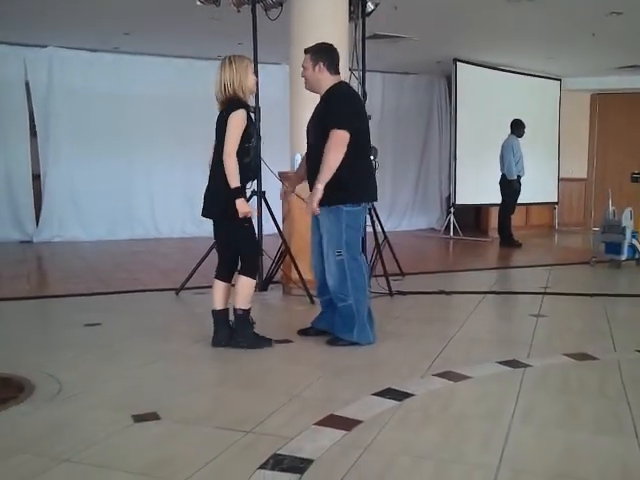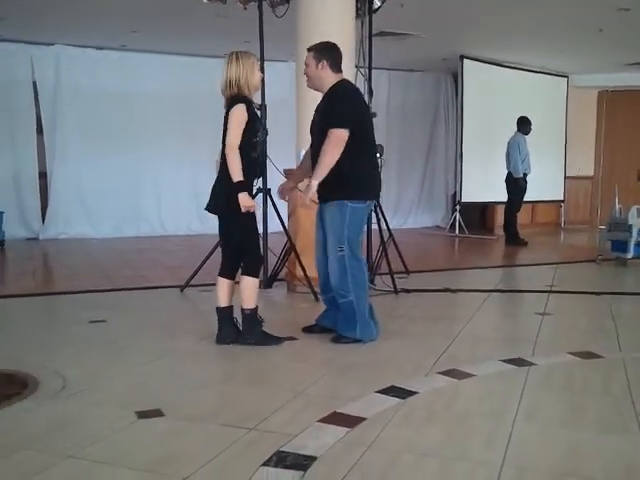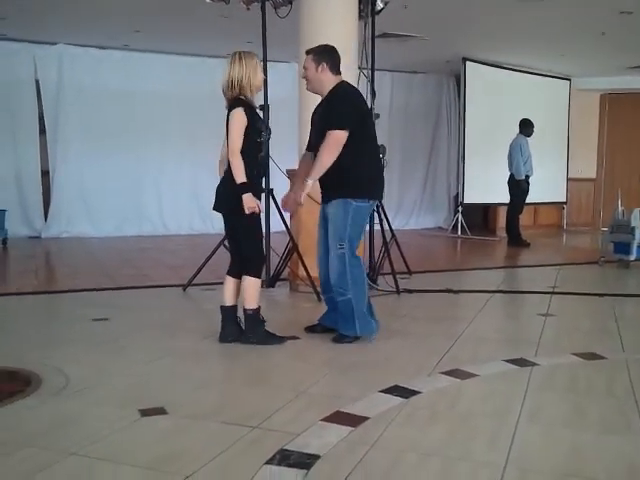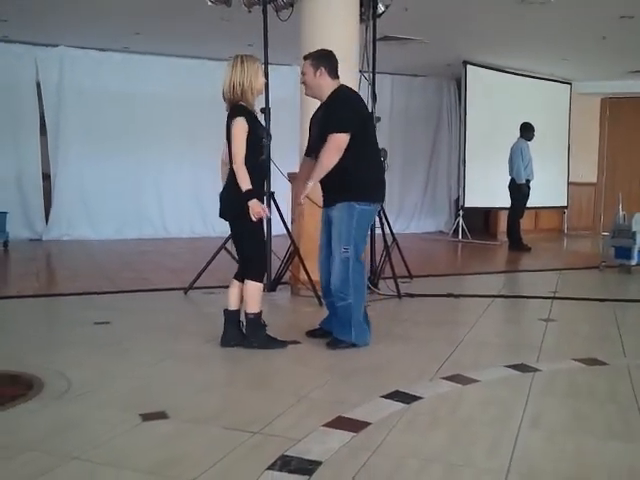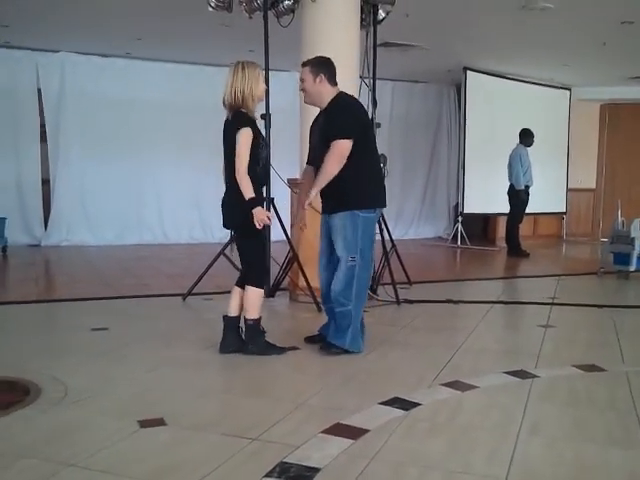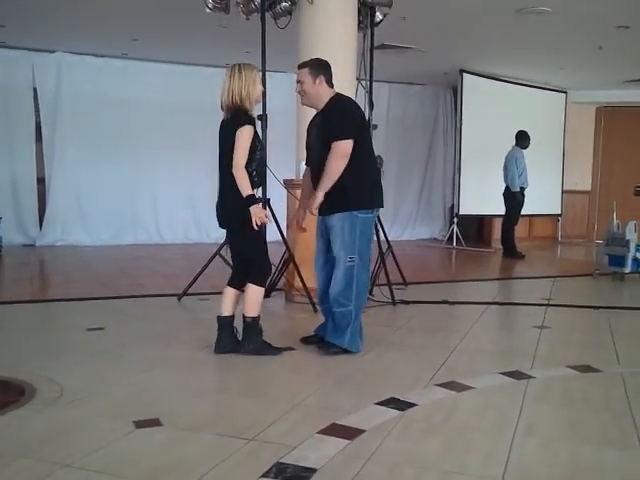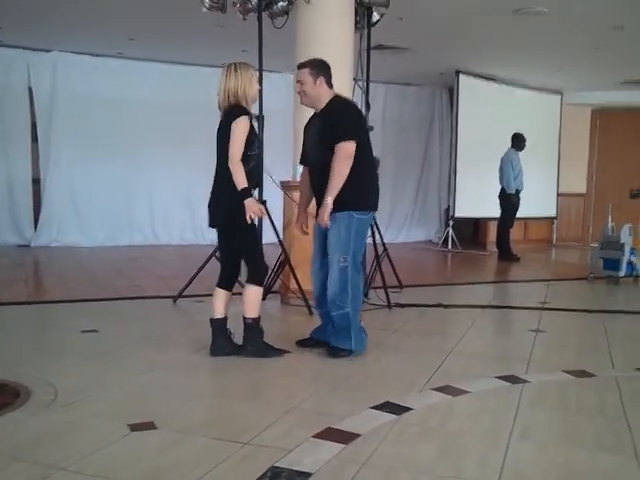
dt=0.1s
person 1, frame 1
left shoulder: (341, 97)
right shoulder: (329, 100)
left elbow: (338, 143)
right elbow: (314, 152)
left wrist: (319, 185)
right wrist: (294, 181)
left hip: (346, 196)
right hip: (329, 195)
left knee: (343, 261)
right knee: (323, 262)
left ankle: (356, 330)
right ankle: (329, 320)
person 1, frame 2
left shoulder: (344, 95)
right shoulder: (328, 101)
left elbow: (337, 142)
right elbow: (316, 150)
left wrist: (313, 182)
right wrist: (292, 182)
left hip: (351, 192)
right hip: (333, 192)
left knee: (344, 257)
right knee: (327, 258)
left ankle: (359, 326)
right ankle: (335, 317)
person 1, frame 3
left shoulder: (344, 97)
right shoulder: (326, 104)
left elbow: (334, 143)
right elbow: (312, 153)
left wrist: (308, 182)
right wrist: (293, 190)
left hip: (354, 191)
right hip: (335, 192)
left knee: (342, 255)
right knee: (328, 257)
left ankle: (358, 323)
right ankle: (336, 317)
person 1, frame 4
left shoulder: (345, 100)
right shoulder: (322, 112)
left elbow: (336, 146)
right elbow: (311, 158)
left wrist: (310, 182)
right wrist: (299, 194)
left hip: (357, 195)
right hip: (335, 196)
left knee: (345, 259)
right knee: (329, 262)
left ankle: (352, 330)
right ankle: (335, 323)
person 1, frame 5
left shoulder: (346, 107)
right shoulder: (321, 119)
left elbow: (340, 152)
right elbow: (312, 166)
left wrist: (313, 191)
right wrist: (302, 207)
left hip: (358, 203)
right hip: (335, 203)
left knee: (350, 266)
right knee: (329, 268)
left ankle: (347, 337)
right ankle: (334, 328)
person 1, frame 6
left shoulder: (343, 108)
right shoulder: (316, 121)
left elbow: (341, 153)
right elbow: (311, 168)
left wrist: (319, 193)
right wrist: (302, 207)
left hip: (354, 203)
right hip: (330, 206)
left knee: (348, 267)
right knee: (326, 269)
left ankle: (345, 336)
right ankle: (331, 329)
person 1, frame 7
left shoulder: (343, 110)
right shoulder: (313, 122)
left elbow: (345, 154)
right elbow: (309, 170)
left wrist: (328, 198)
right wrist: (302, 210)
left hip: (351, 205)
right hip: (328, 207)
left knee: (342, 269)
right knee: (322, 270)
left ankle: (348, 338)
right ankle: (328, 331)
person 2, frame 1
left shoulder: (228, 110)
right shoulder: (239, 107)
right elbow: (229, 155)
right wrist: (238, 195)
left hip: (219, 196)
right hip: (228, 197)
left knee: (227, 262)
right knee: (250, 259)
left ankle: (222, 329)
right ankle: (243, 329)
person 2, frame 2
left shoulder: (237, 105)
right shoulder: (241, 103)
right elbow: (231, 149)
right wrist: (241, 189)
left hip: (228, 193)
right hip: (234, 194)
left knee: (231, 260)
right knee: (252, 258)
left ankle: (227, 327)
right ankle: (251, 327)
person 2, frame 3
left shoulder: (241, 106)
right shoulder: (241, 106)
right elbow: (234, 152)
right wrist: (245, 190)
left hip: (234, 193)
right hip: (240, 194)
left knee: (239, 260)
right knee: (254, 259)
left ankle: (230, 326)
right ankle: (254, 327)
person 2, frame 4
left shoulder: (238, 111)
right shoulder: (242, 113)
right elbow: (238, 160)
right wrist: (251, 197)
left hip: (235, 198)
right hip: (243, 199)
left knee: (247, 264)
right knee: (256, 263)
left ankle: (232, 329)
right ankle: (255, 331)
person 2, frame 5
left shoulder: (234, 119)
right shoulder: (244, 121)
right elbow: (241, 170)
right wrist: (255, 205)
left hip: (238, 205)
right hip: (245, 207)
left knee: (249, 271)
right knee: (258, 270)
left ankle: (231, 336)
right ankle: (254, 338)
person 2, frame 6
left shoulder: (228, 120)
right shoulder: (244, 119)
right elbow: (239, 167)
right wrist: (252, 202)
left hip: (230, 205)
right hip: (240, 206)
left knee: (241, 269)
right knee: (259, 267)
left ankle: (226, 336)
right ankle: (251, 336)
person 2, frame 7
left shoulder: (228, 117)
right shoulder: (241, 114)
right elbow: (234, 161)
right wrist: (246, 196)
left hip: (223, 203)
right hip: (233, 204)
left knee: (229, 271)
right knee: (257, 266)
left ankle: (220, 339)
right ankle: (253, 339)
person 3, frame 1
left shoulder: (514, 142)
right shoulder: (510, 142)
right elbow: (509, 163)
left wrist: (515, 180)
right wrist: (514, 180)
left hip: (512, 180)
right hip: (510, 180)
left knee: (507, 210)
right knee: (507, 210)
left ankle: (506, 238)
right ankle: (506, 239)
person 3, frame 2
left shoulder: (521, 139)
right shoulder: (516, 140)
right elbow: (515, 161)
left wrist: (521, 178)
right wrist: (520, 178)
left hip: (518, 178)
right hip: (516, 178)
left knee: (513, 208)
right knee: (513, 208)
left ankle: (511, 236)
right ankle: (512, 237)
person 3, frame 3
left shoulder: (523, 141)
right shoulder: (518, 142)
right elbow: (517, 163)
left wrist: (523, 180)
right wrist: (521, 180)
left hip: (521, 179)
right hip: (518, 180)
left knee: (515, 209)
right knee: (515, 210)
left ankle: (514, 237)
right ankle: (514, 238)
person 3, frame 4
left shoulder: (524, 145)
right shoulder: (519, 146)
right elbow: (518, 167)
left wrist: (524, 184)
right wrist: (522, 184)
left hip: (522, 184)
right hip: (519, 184)
left knee: (516, 213)
right knee: (516, 214)
left ankle: (515, 242)
right ankle: (515, 243)
person 3, frame 5
left shoulder: (523, 151)
right shoulder: (518, 152)
right elbow: (517, 173)
left wrist: (523, 190)
right wrist: (521, 190)
left hip: (521, 189)
right hip: (518, 190)
left knee: (515, 219)
right knee: (515, 220)
left ankle: (513, 247)
right ankle: (514, 248)
person 3, frame 6
left shoulder: (518, 153)
right shoulder: (514, 154)
right elbow: (512, 175)
left wrist: (519, 192)
right wrist: (516, 192)
left hip: (517, 191)
right hip: (514, 192)
left knee: (511, 221)
right knee: (510, 221)
left ankle: (509, 249)
right ankle: (509, 250)
person 3, frame 7
left shoulder: (514, 155)
right shoulder: (509, 156)
right elbow: (508, 177)
left wrist: (514, 194)
right wrist: (512, 194)
left hip: (512, 194)
right hip: (509, 194)
left knee: (506, 224)
right knee: (506, 224)
left ankle: (504, 252)
right ankle: (505, 253)
